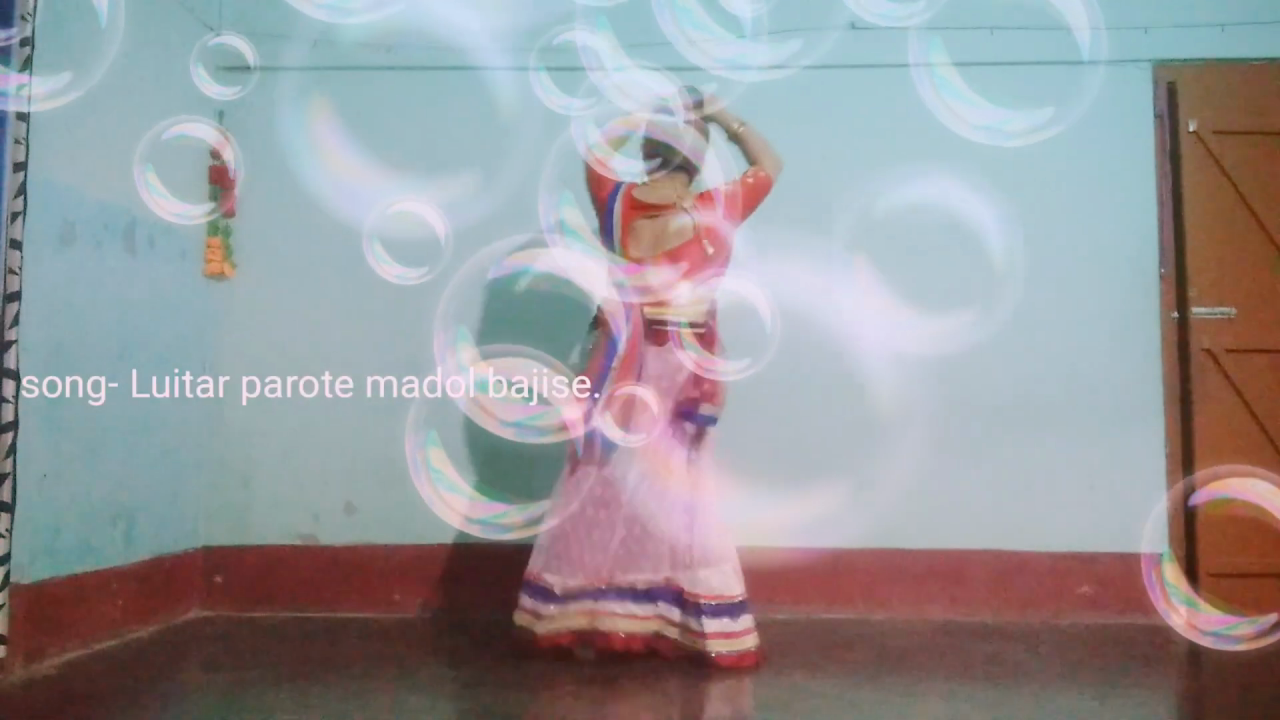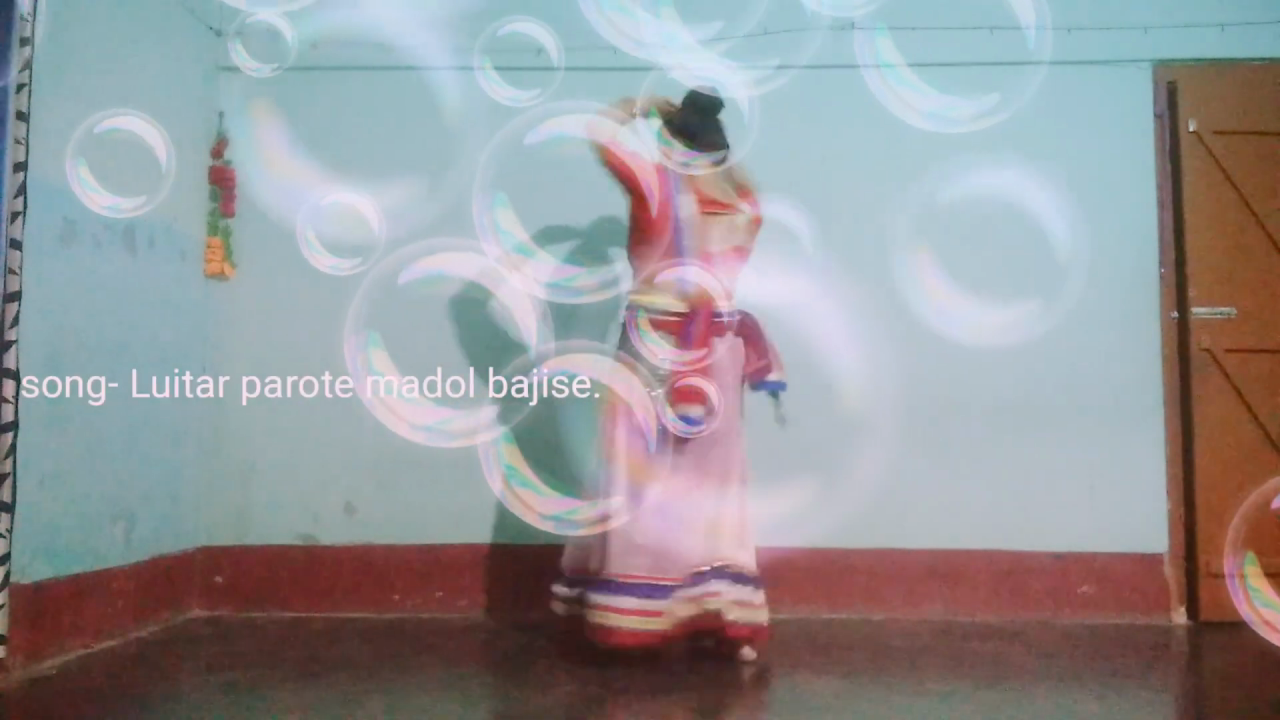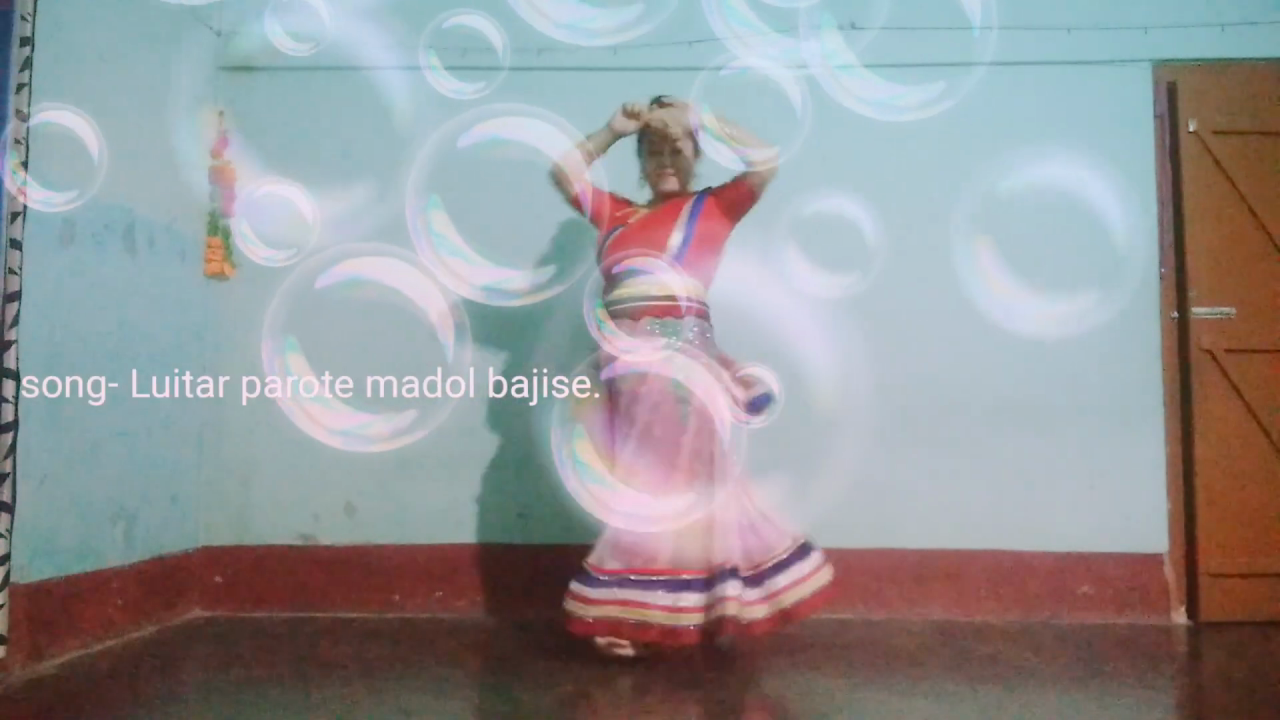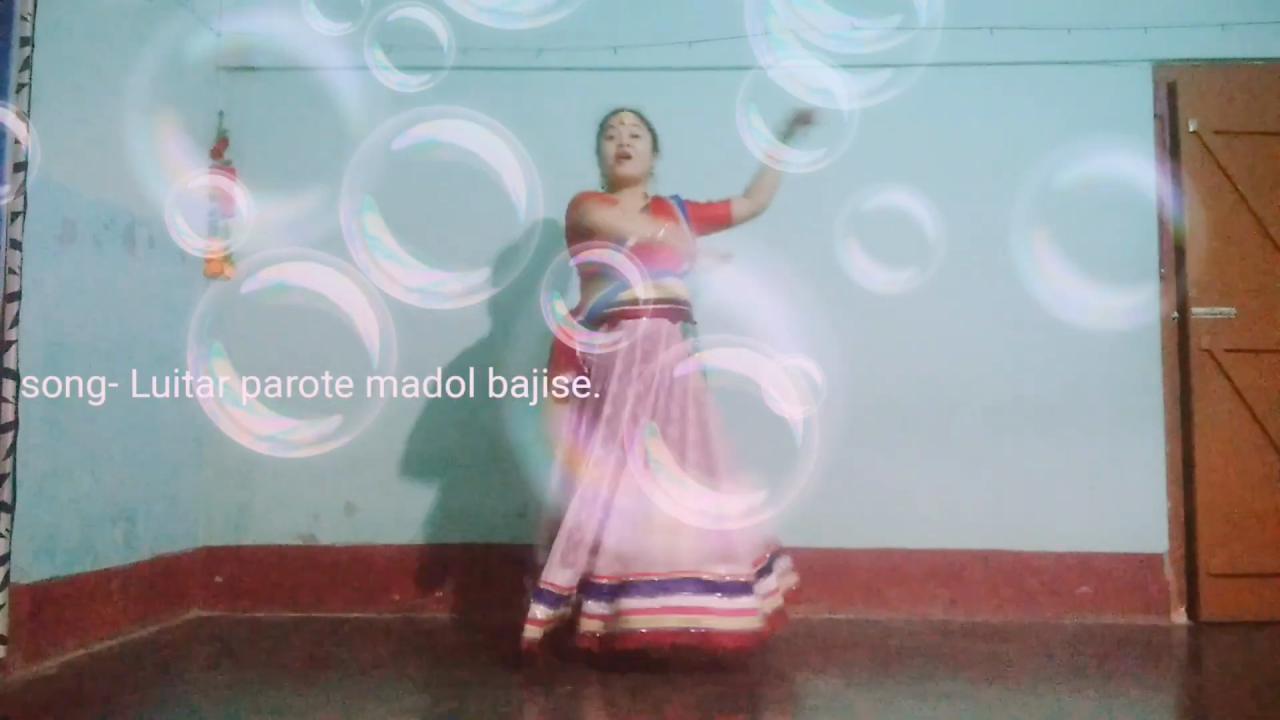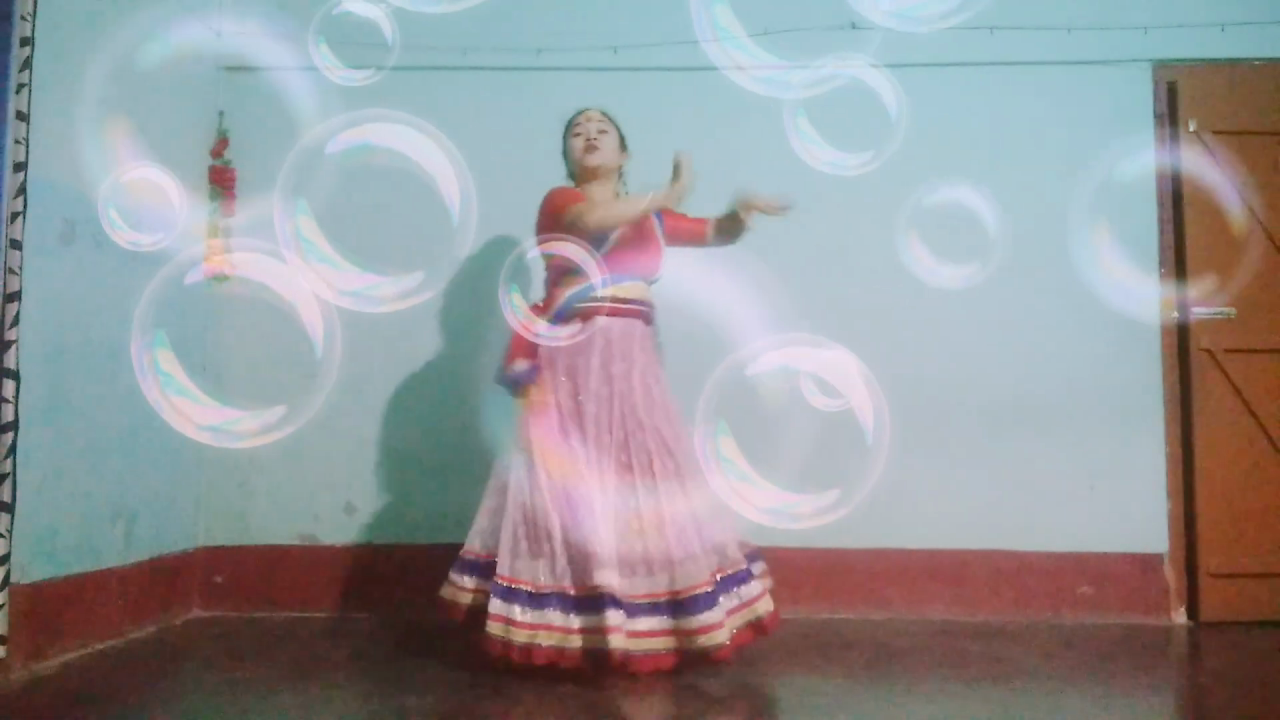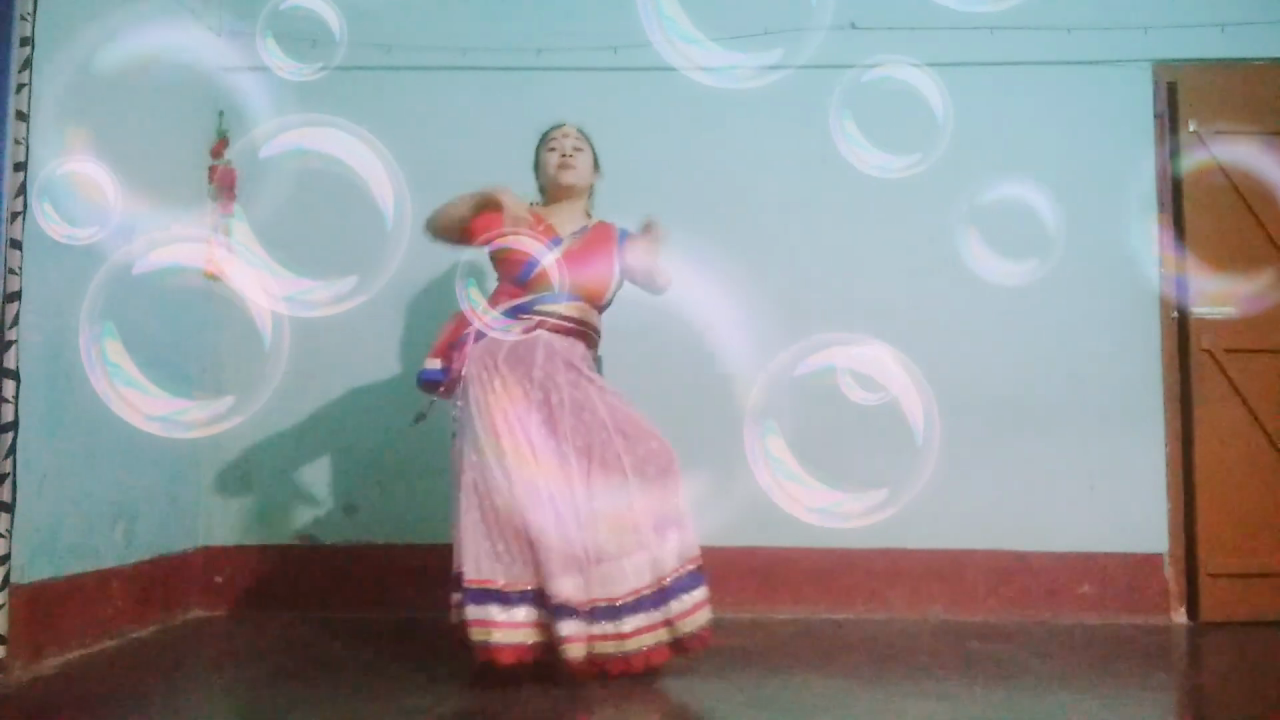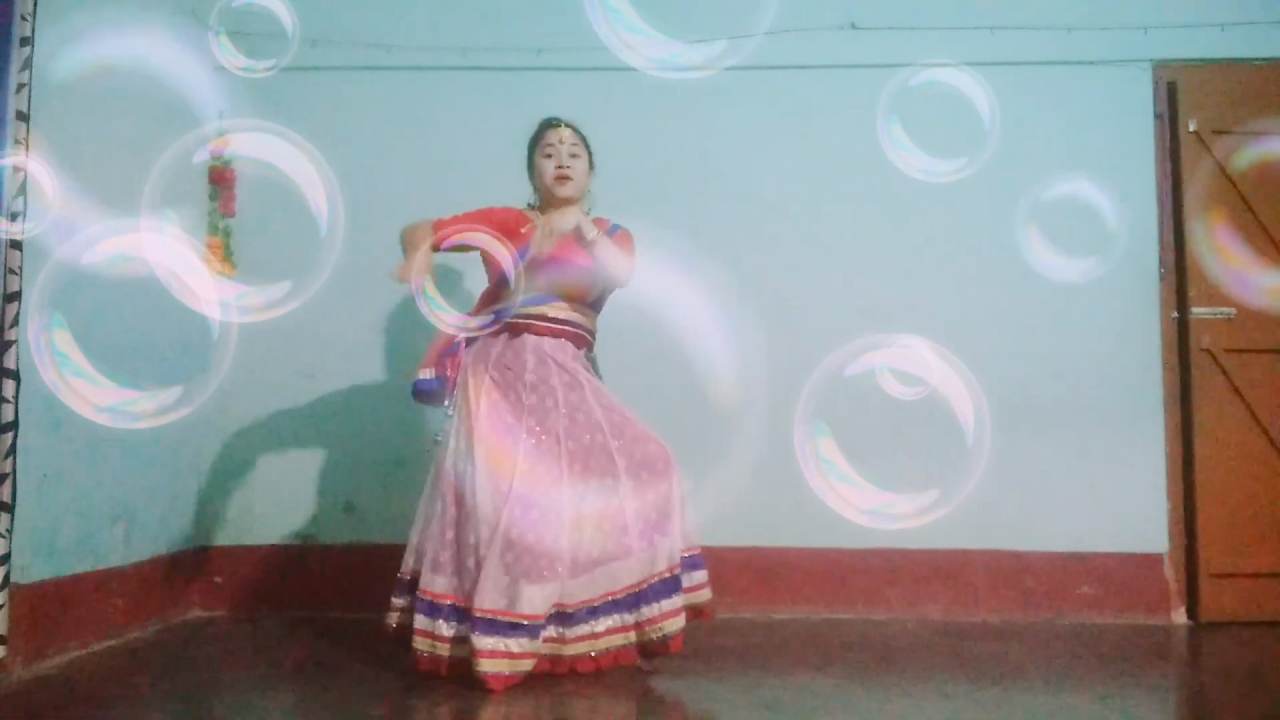
dt=0.4s
person 1, frame 1
left shoulder: (615, 200)
right shoulder: (717, 211)
left elbow: (596, 151)
right elbow: (769, 163)
left wrist: (657, 117)
right wrist: (723, 117)
left hip: (617, 365)
right hip: (680, 372)
left knee: (600, 491)
right knee: (682, 496)
left ankle: (586, 624)
right ankle: (714, 634)
person 1, frame 2
left shoulder: (663, 193)
right shoulder: (745, 213)
left elbow: (602, 135)
left wrist: (642, 107)
right wrist: (719, 157)
left hip: (656, 360)
right hip: (712, 363)
left knee: (641, 489)
right knee: (713, 492)
left ankle: (634, 618)
right ankle: (734, 627)
person 1, frame 3
left shoulder: (712, 208)
right shoulder: (616, 212)
left elbow: (766, 163)
right elbow: (563, 172)
left wrist: (696, 119)
right wrist: (610, 131)
left hip: (681, 354)
left knee: (671, 479)
right knee: (644, 483)
left ankle: (639, 619)
person 1, frame 4
left shoulder: (679, 211)
right shoulder: (584, 205)
left elbow: (751, 203)
right elbow: (607, 219)
left wrist: (784, 142)
right wrist: (679, 239)
left hip: (670, 359)
right hip: (607, 362)
left knee: (682, 476)
right knee: (601, 483)
left ankle: (676, 615)
right ankle: (595, 610)
person 1, frame 5
left shoulder: (651, 218)
right shoulder: (563, 201)
left elbow: (717, 233)
right elbow: (595, 222)
left wrist: (742, 211)
right wrist: (669, 197)
left hip: (634, 361)
right hip: (566, 360)
left knee: (651, 476)
right knee: (558, 481)
right ankle: (544, 626)
person 1, frame 6
left shoulder: (616, 239)
right shoulder: (514, 220)
left elbow: (659, 282)
right elbow: (437, 227)
left wrist: (648, 252)
right wrist: (483, 200)
left hip: (571, 375)
right hip: (505, 366)
left knee: (633, 465)
right knee: (514, 485)
left ankle: (609, 626)
right ankle: (523, 630)
person 1, frame 7
left shoulder: (611, 234)
right shoulder: (503, 222)
left elbow: (620, 274)
right elbow: (426, 230)
left wrist: (580, 225)
right wrist: (415, 251)
left hip: (567, 378)
right hip: (497, 370)
left knee: (638, 467)
right knee: (498, 492)
left ankle: (599, 631)
right ankle: (497, 640)
